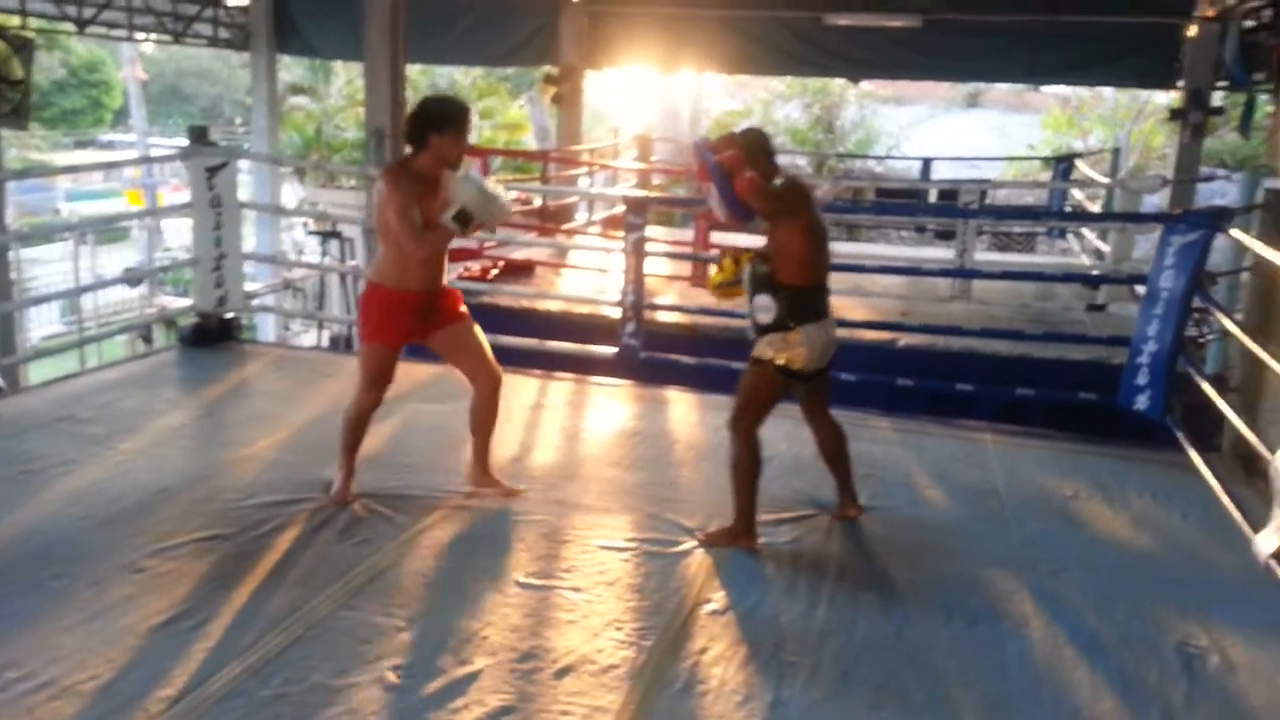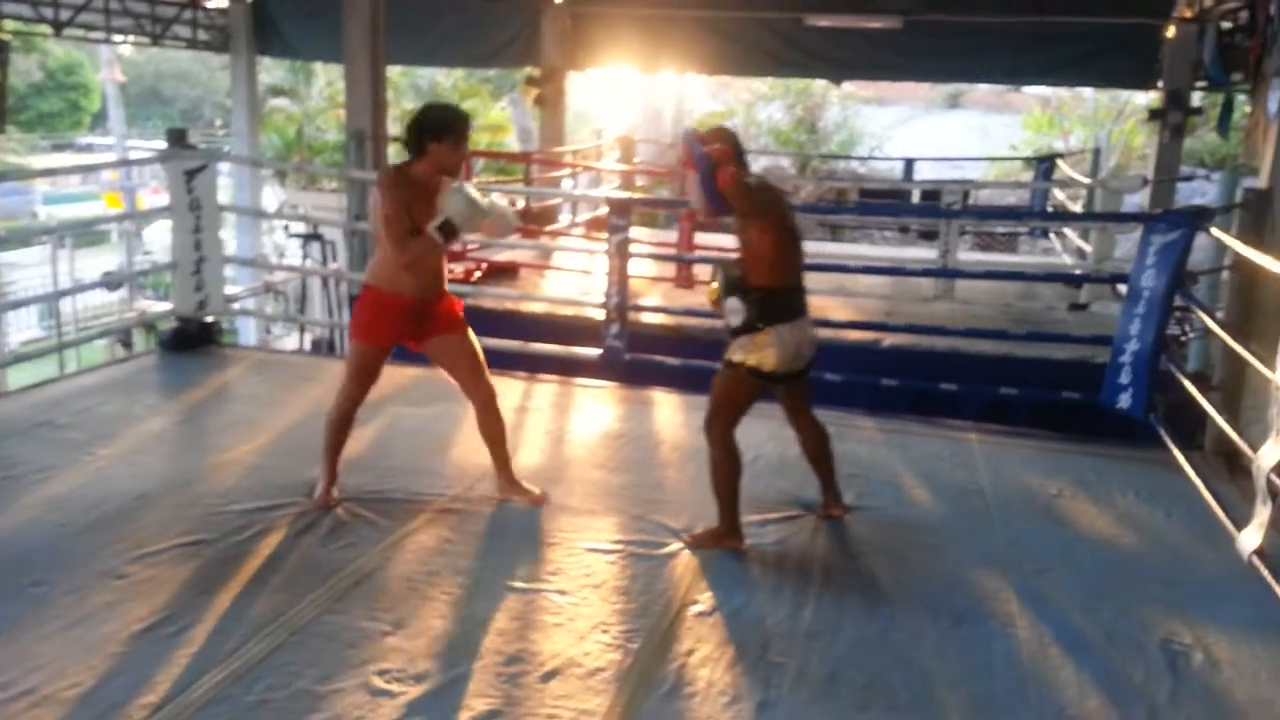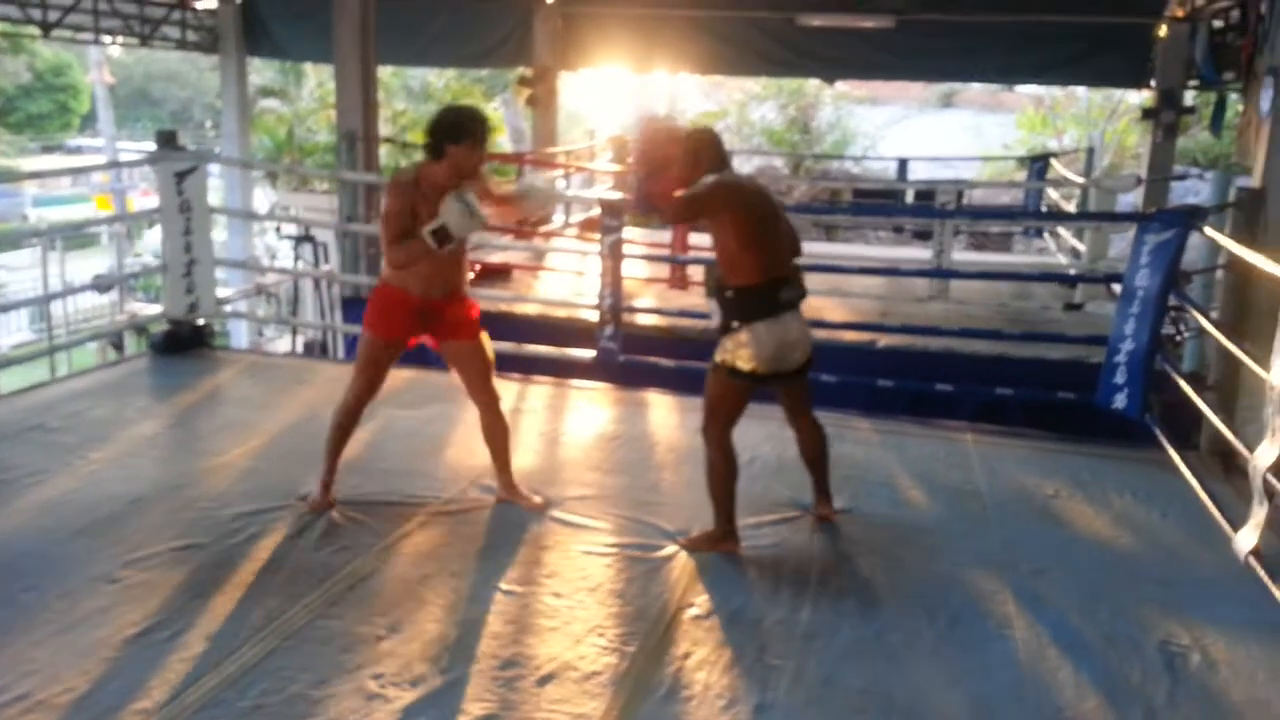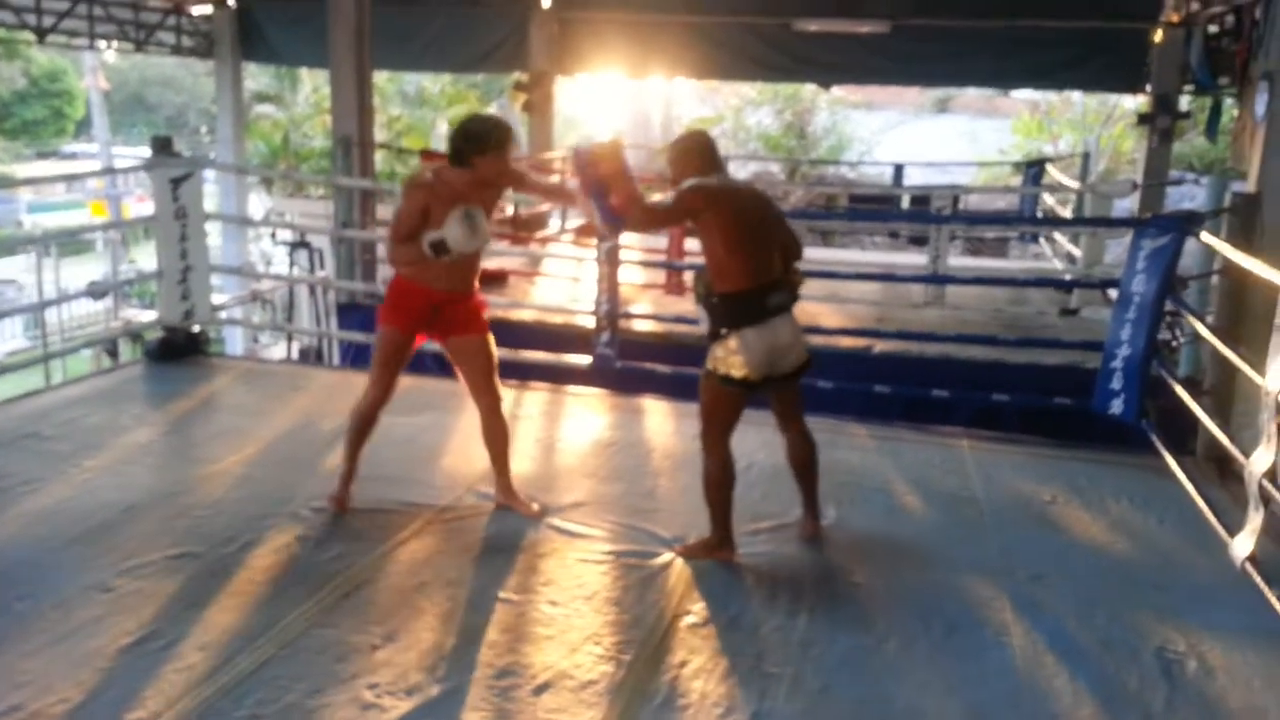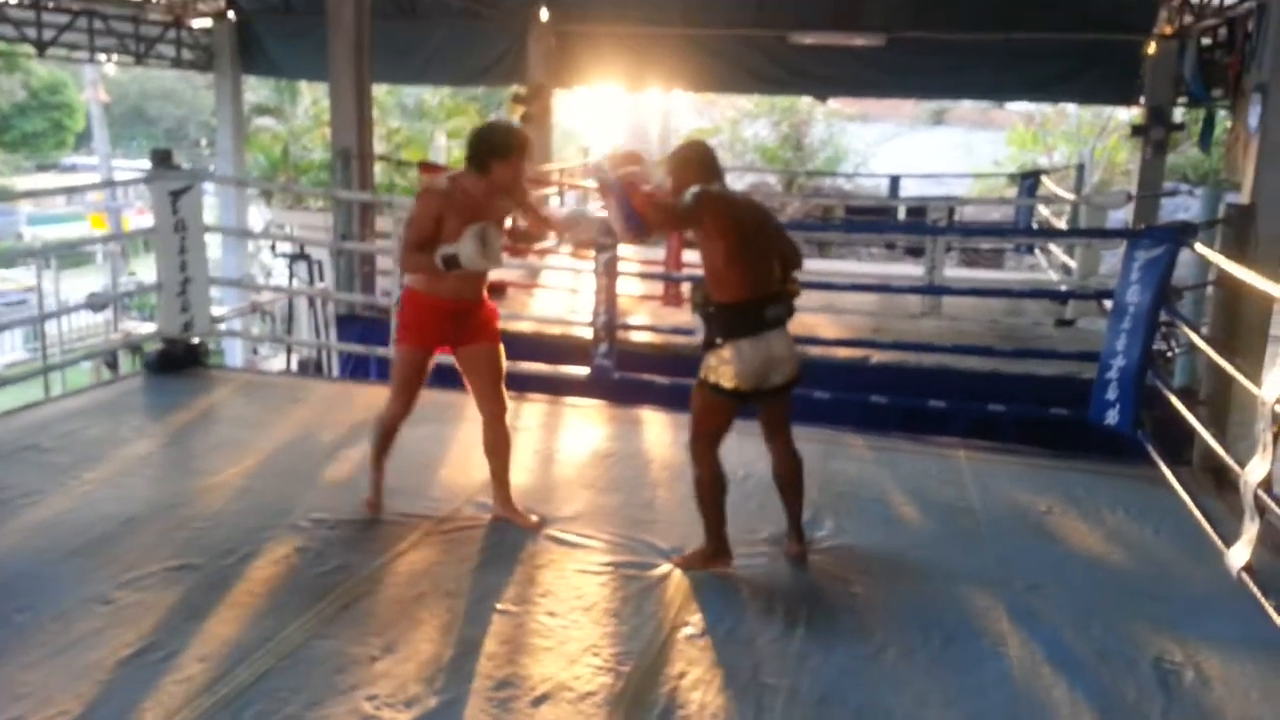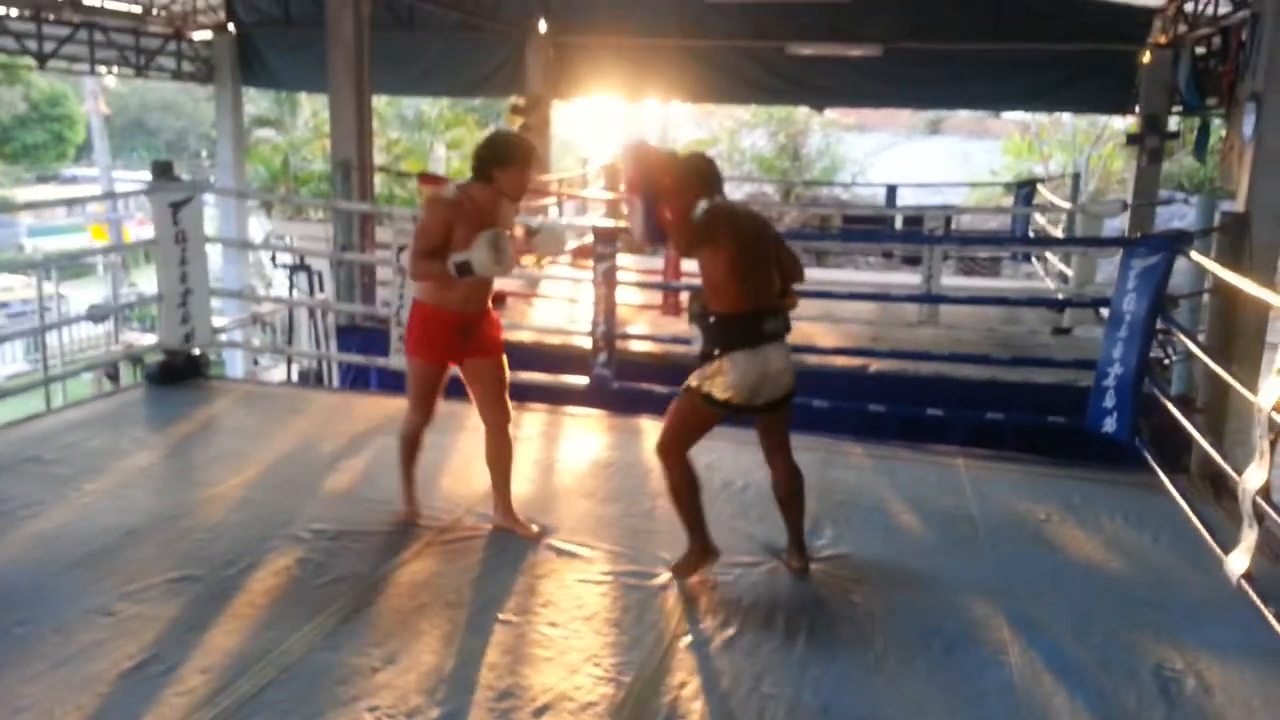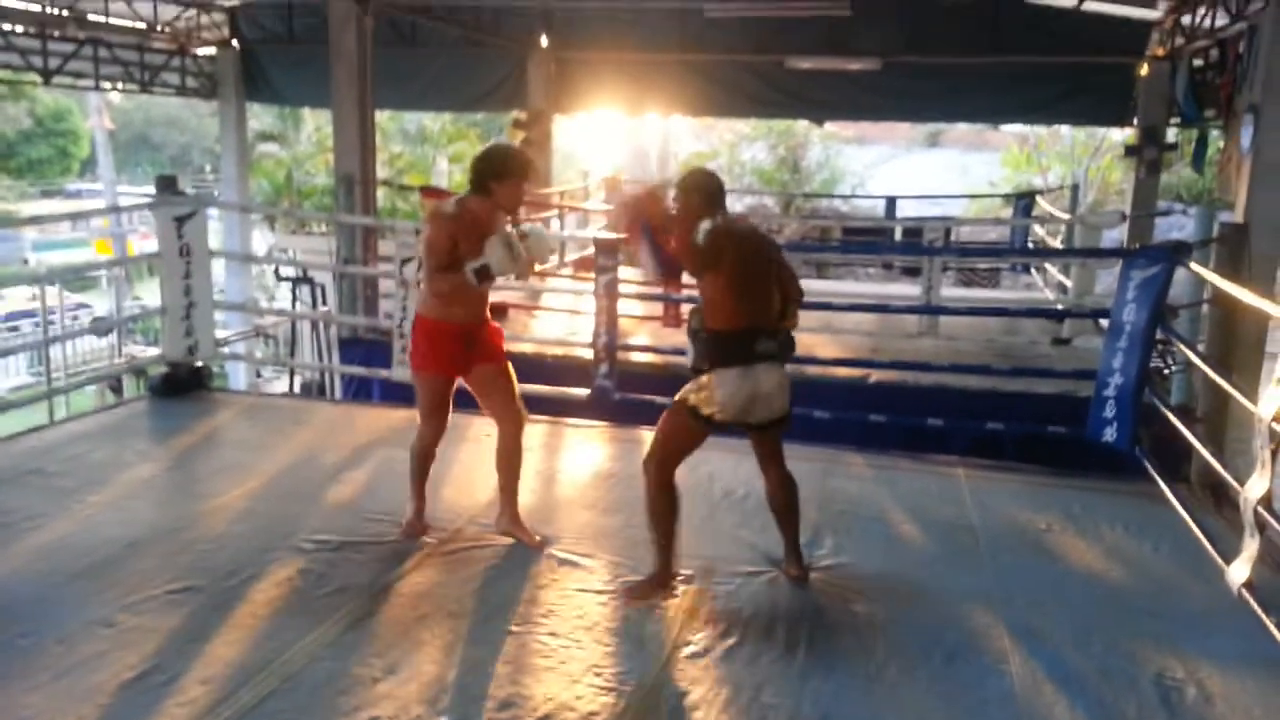
dt=0.1s
person 1, frame 1
left shoulder: (786, 192)
right shoulder: (791, 193)
left elbow: (757, 195)
left wrist: (736, 163)
right wrist: (751, 262)
left hip: (790, 332)
right hip: (814, 325)
left knee: (742, 425)
right knee: (818, 414)
left ankle: (742, 529)
right ankle: (847, 498)
person 1, frame 2
left shoulder: (757, 195)
right shoulder: (763, 195)
left elbow: (736, 194)
left wrist: (719, 161)
right wrist: (732, 278)
left hip: (764, 333)
right hip: (792, 325)
left knee: (718, 427)
right knee: (801, 414)
left ankle: (727, 530)
right ankle: (832, 498)
person 1, frame 3
left shoulder: (718, 191)
right shoulder: (756, 192)
left elbow: (676, 211)
right elbow: (791, 246)
left wrist: (669, 172)
left hip: (751, 332)
right hip: (790, 321)
left knee: (715, 432)
right knee: (801, 415)
left ankle: (724, 533)
right ankle: (824, 500)
person 1, frame 4
left shoulder: (701, 193)
right shoulder: (756, 197)
left elbow: (646, 217)
right elbow: (793, 249)
left wrist: (618, 188)
left hip: (741, 336)
right hip: (783, 326)
left knee: (714, 440)
right knee: (793, 425)
left ankle: (720, 540)
right ankle: (811, 516)
person 1, frame 5
left shoulder: (704, 199)
right shoulder: (756, 209)
left elbow: (664, 219)
right elbow: (791, 262)
left wrist: (634, 191)
left hip: (734, 347)
right hip: (776, 339)
left knee: (702, 450)
right knee: (780, 441)
left ankle: (716, 548)
right ankle: (796, 536)
person 1, frame 6
left shoulder: (712, 212)
right shoulder: (756, 221)
left elbow: (687, 242)
right elbow: (793, 273)
left wrist: (664, 196)
left hip: (732, 359)
right hip: (774, 354)
left knee: (671, 449)
right knee: (779, 455)
left ankle: (700, 546)
right ankle: (797, 550)
person 1, frame 7
left shoulder: (713, 233)
right shoulder: (759, 240)
left elbow: (689, 265)
right elbow: (792, 294)
left wrist: (664, 228)
left hip: (723, 375)
right hip: (771, 372)
left knee: (657, 467)
right knee: (773, 467)
left ankle: (662, 573)
right ankle: (795, 559)
person 2, frame 1
left shoulder: (444, 177)
right shoulder: (396, 181)
left elbow: (448, 233)
right elbow: (420, 248)
right wrist: (463, 214)
left hip: (438, 299)
right hip: (390, 300)
left knee: (490, 377)
right knee: (369, 397)
left ankle: (481, 469)
right ankle: (344, 474)
person 2, frame 2
left shoulder: (445, 184)
right shoulder: (392, 186)
left elbow: (448, 234)
right elbow: (403, 257)
left wrist: (487, 216)
right wrist: (447, 226)
left hip: (434, 305)
right hip: (384, 304)
left knee: (483, 393)
right knee: (351, 397)
left ankle: (506, 479)
right ankle: (328, 478)
person 2, frame 3
left shoulder: (470, 180)
right shoulder: (405, 187)
left elbow: (505, 208)
right elbow: (395, 259)
left wrist: (521, 204)
right wrist: (441, 233)
left hip: (451, 305)
right hip: (397, 300)
left knee: (487, 398)
right knee: (359, 394)
left ankle: (507, 484)
right ankle: (326, 480)
person 2, frame 4
left shoulder: (499, 181)
right shoulder: (424, 187)
left elbow: (544, 191)
right elbow: (394, 254)
left wrist: (577, 192)
right wrist: (440, 244)
left hip: (460, 302)
right hip: (411, 294)
left knee: (490, 399)
right knee: (377, 392)
left ankle: (505, 489)
right ankle: (346, 477)
person 2, frame 5
left shoulder: (508, 193)
right shoulder: (437, 196)
left elbow: (539, 221)
right elbow: (406, 259)
right wrist: (452, 259)
left hip: (473, 311)
right hip: (425, 308)
left knee: (495, 408)
right knee: (400, 405)
left ankle: (503, 500)
right ankle: (376, 480)
person 2, frame 6
left shoulder: (505, 204)
right shoulder: (445, 205)
right elbow: (416, 268)
right wrist: (464, 266)
left hip: (478, 322)
right hip: (433, 320)
left knee: (499, 419)
right knee: (419, 416)
left ankle: (504, 510)
right ankle: (407, 491)
person 2, frame 7
left shoulder: (498, 217)
right shoulder: (447, 220)
right elbow: (436, 288)
left wrist: (519, 255)
right wrist: (485, 269)
left hip: (478, 331)
right hip: (436, 333)
left knee: (512, 420)
right knee: (433, 428)
left ankle: (508, 515)
right ankle: (416, 505)
